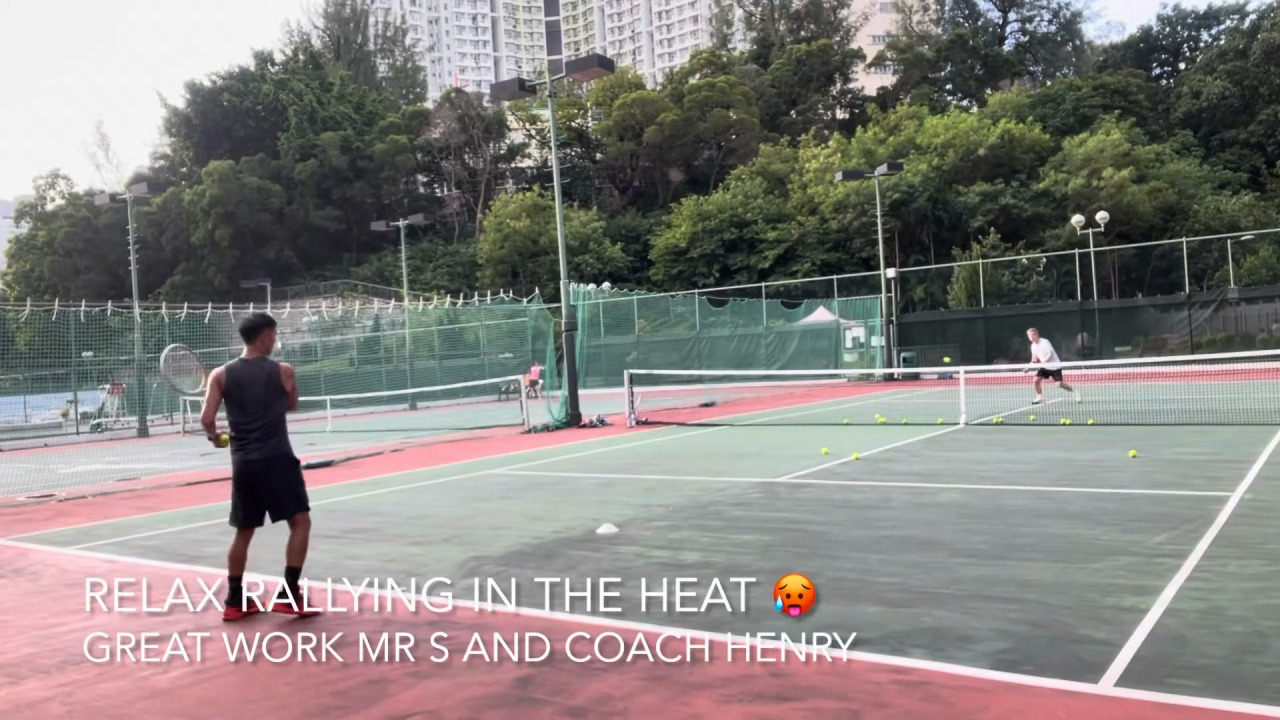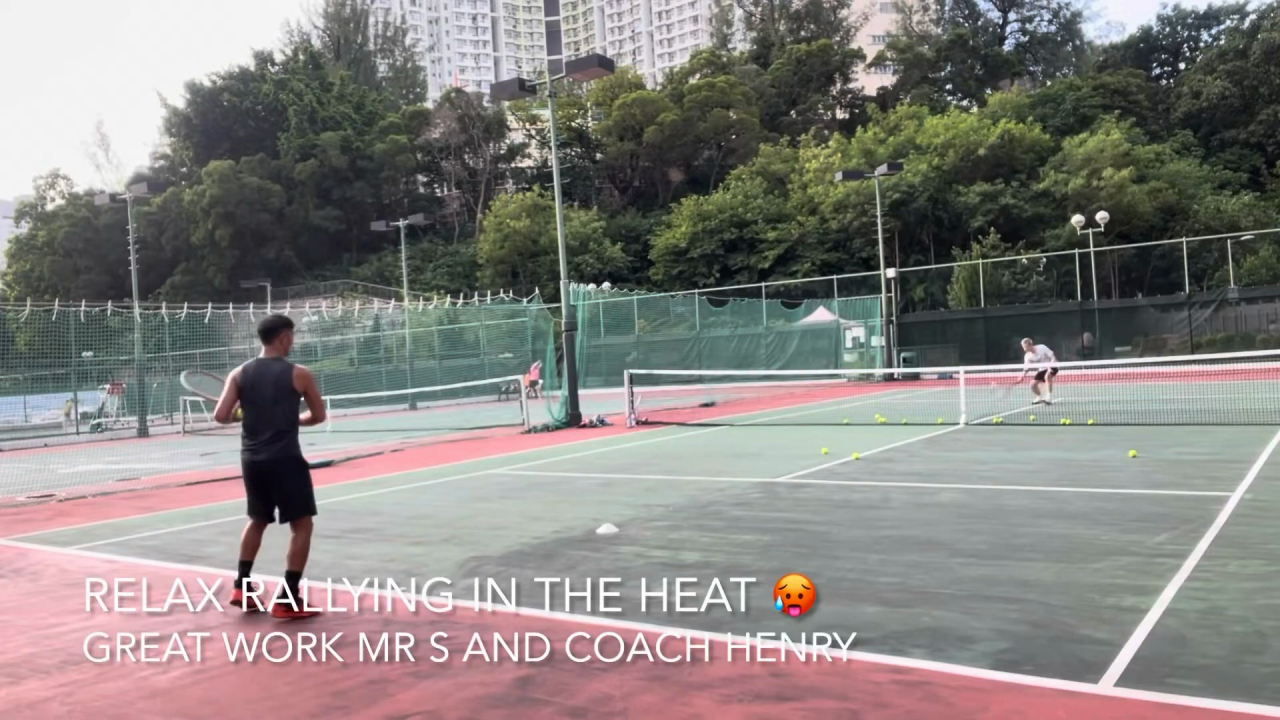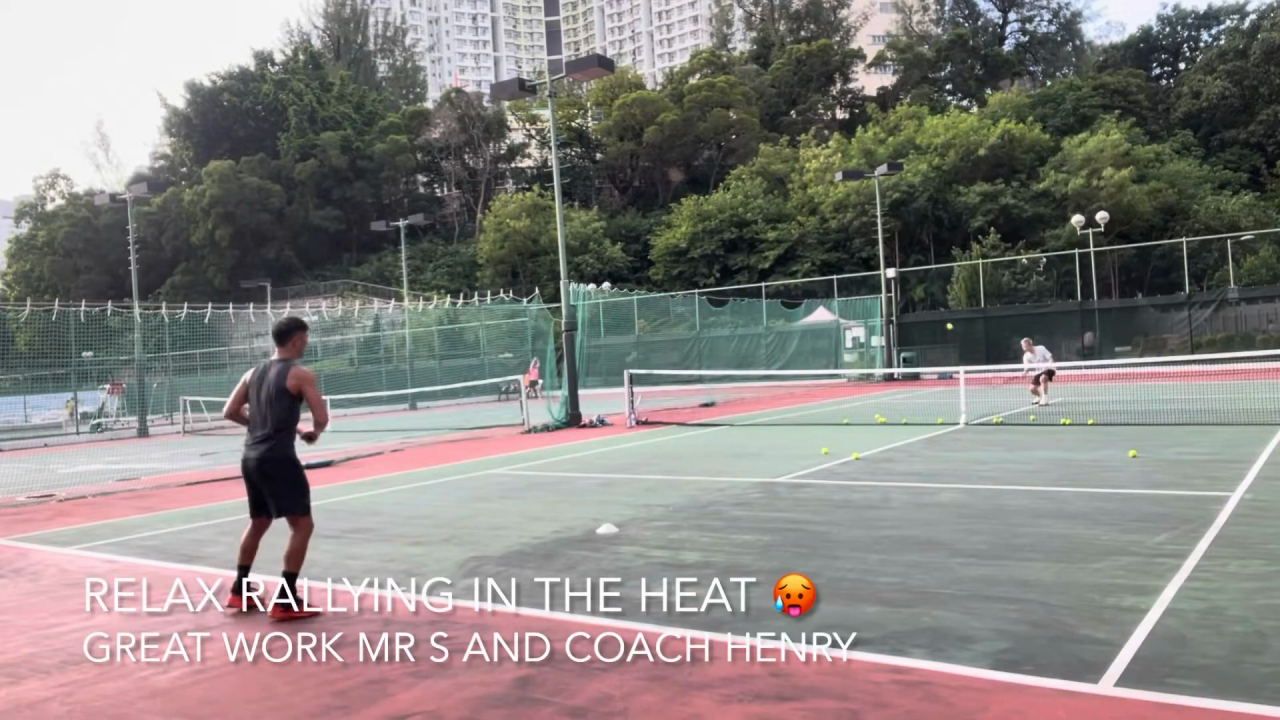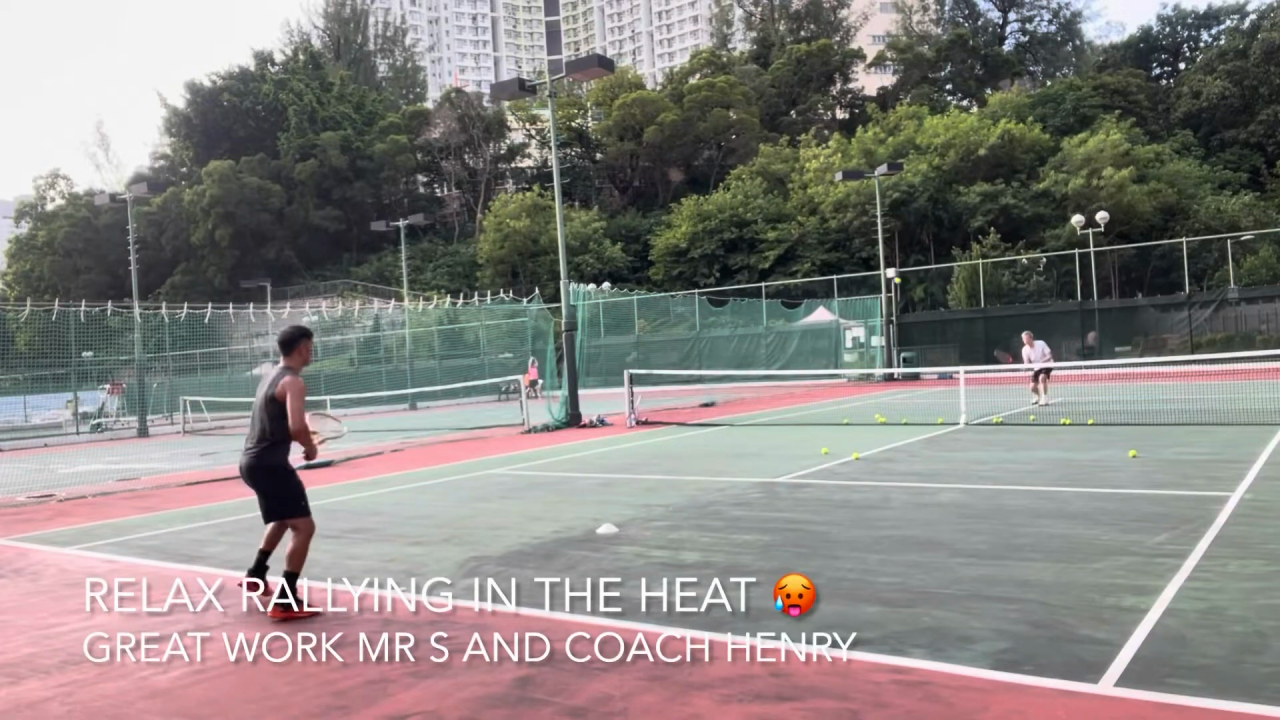
dt=0.2s
person 1, frame 1
left shoulder: (221, 375)
right shoulder: (284, 372)
left elbow: (207, 420)
left wrist: (214, 436)
left hip: (243, 463)
right hip: (277, 459)
left knee: (243, 531)
right knee: (300, 523)
left ankle: (235, 602)
right ankle: (289, 596)
person 1, frame 2
left shoulder: (240, 373)
right shoulder: (299, 374)
left elbow: (221, 415)
right elbow: (319, 415)
left hip: (252, 460)
right hip: (285, 459)
left knee: (257, 520)
right knee: (302, 526)
left ankle: (242, 585)
right ankle: (287, 600)
person 1, frame 3
left shoulder: (255, 373)
right shoulder: (300, 374)
left elbow: (230, 412)
right elbow: (321, 417)
right wrist: (313, 432)
left hip: (252, 458)
right hip: (278, 459)
left knee: (259, 522)
right knee: (302, 525)
left ankle: (239, 591)
right ankle: (285, 601)
person 1, frame 4
left shoulder: (274, 377)
right shoulder: (293, 382)
right elbow: (296, 425)
left wrist: (303, 438)
right wrist: (310, 445)
left hip: (256, 462)
right hip: (267, 464)
left knee: (283, 520)
right knee: (303, 527)
left ankle: (257, 575)
right ankle: (284, 602)
